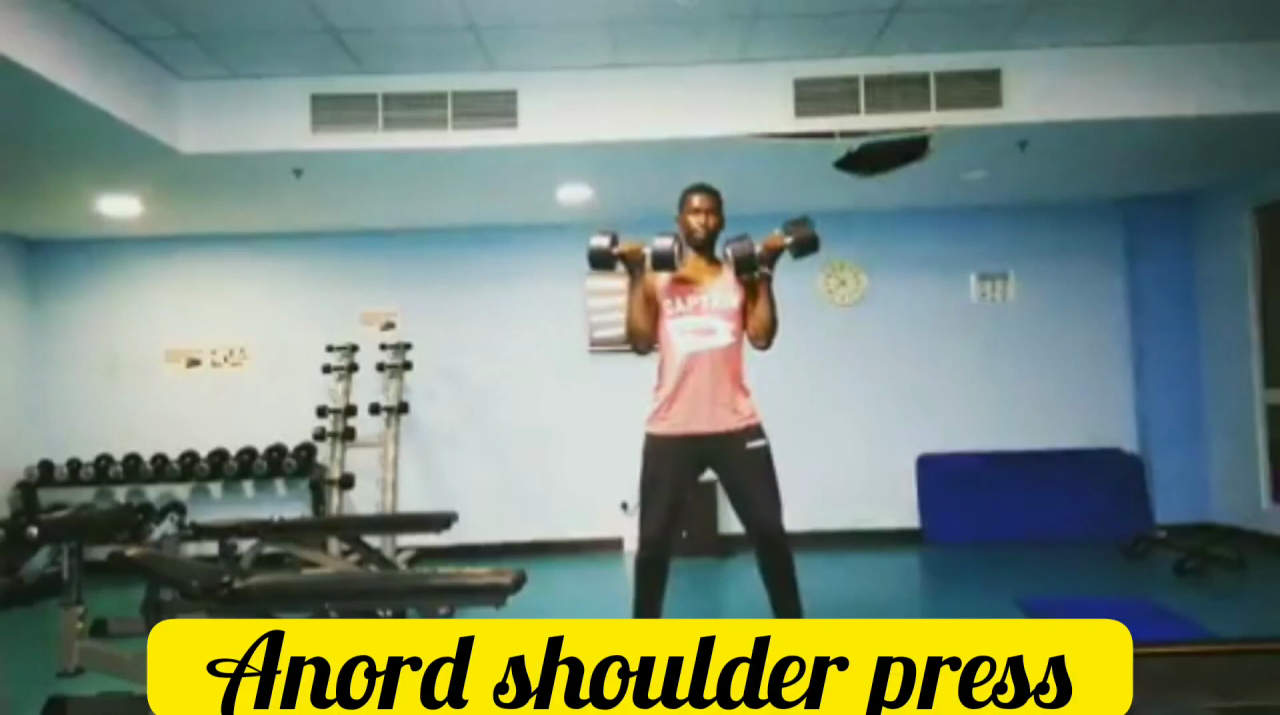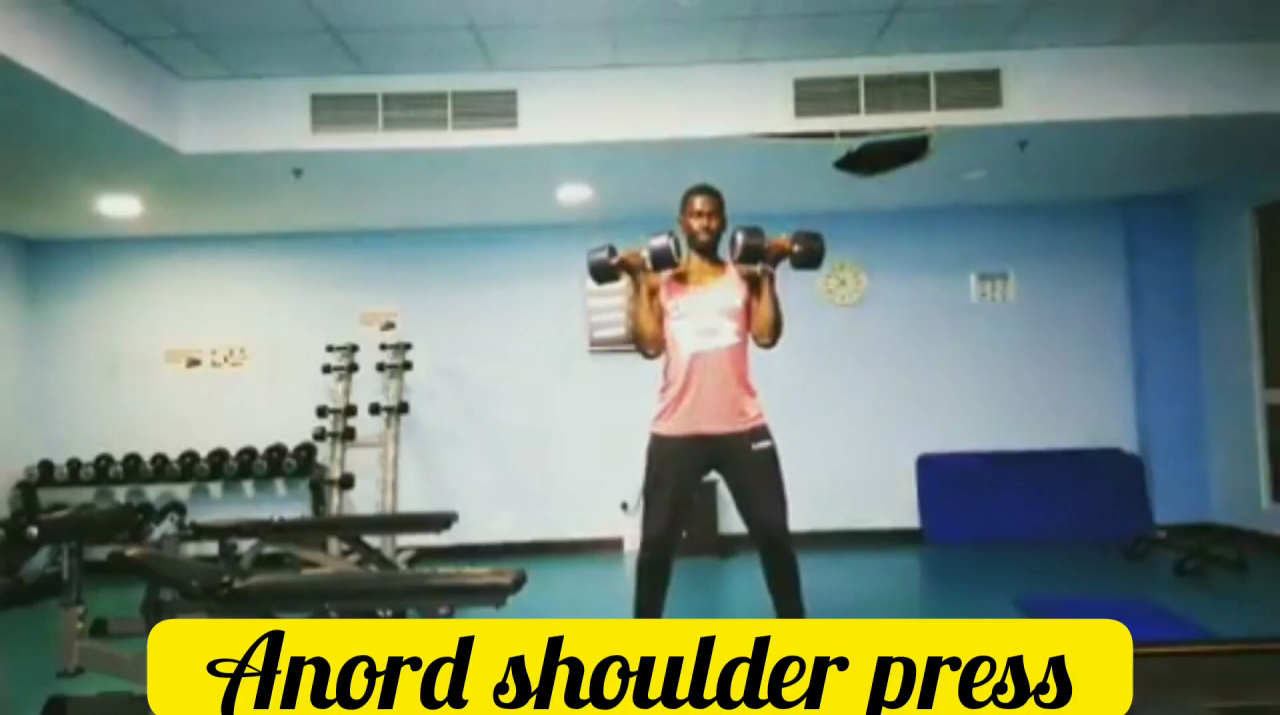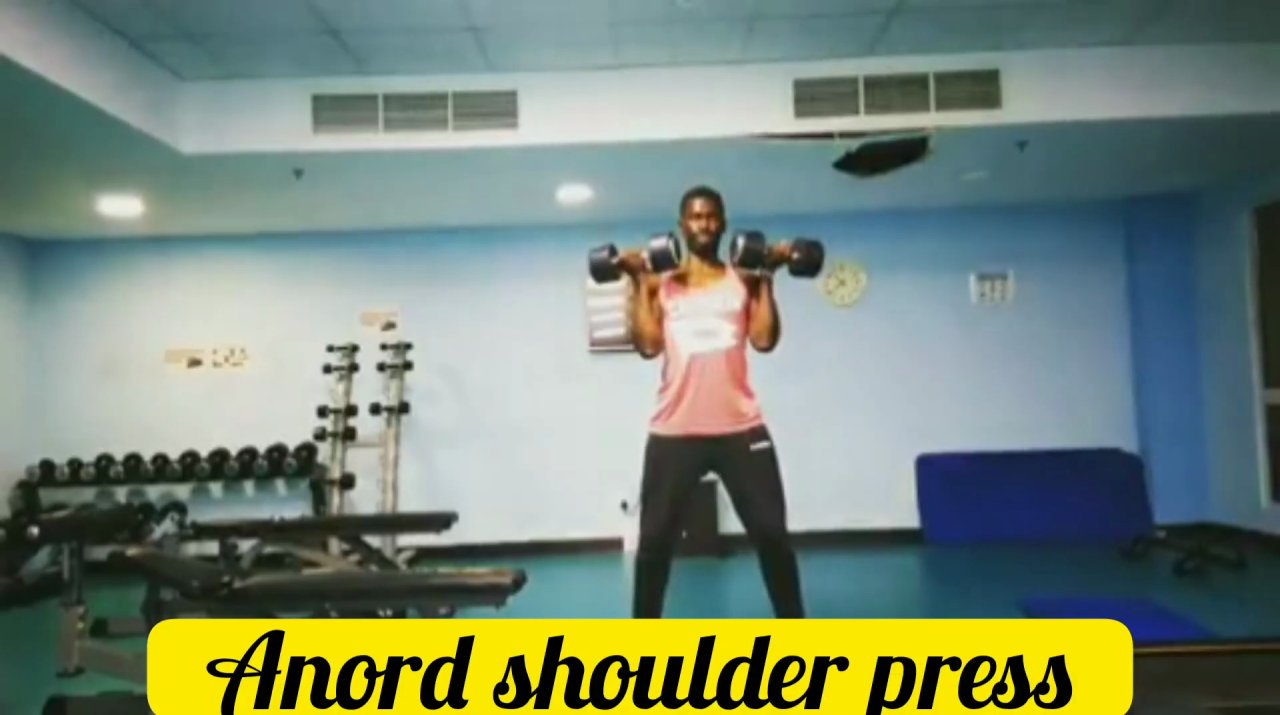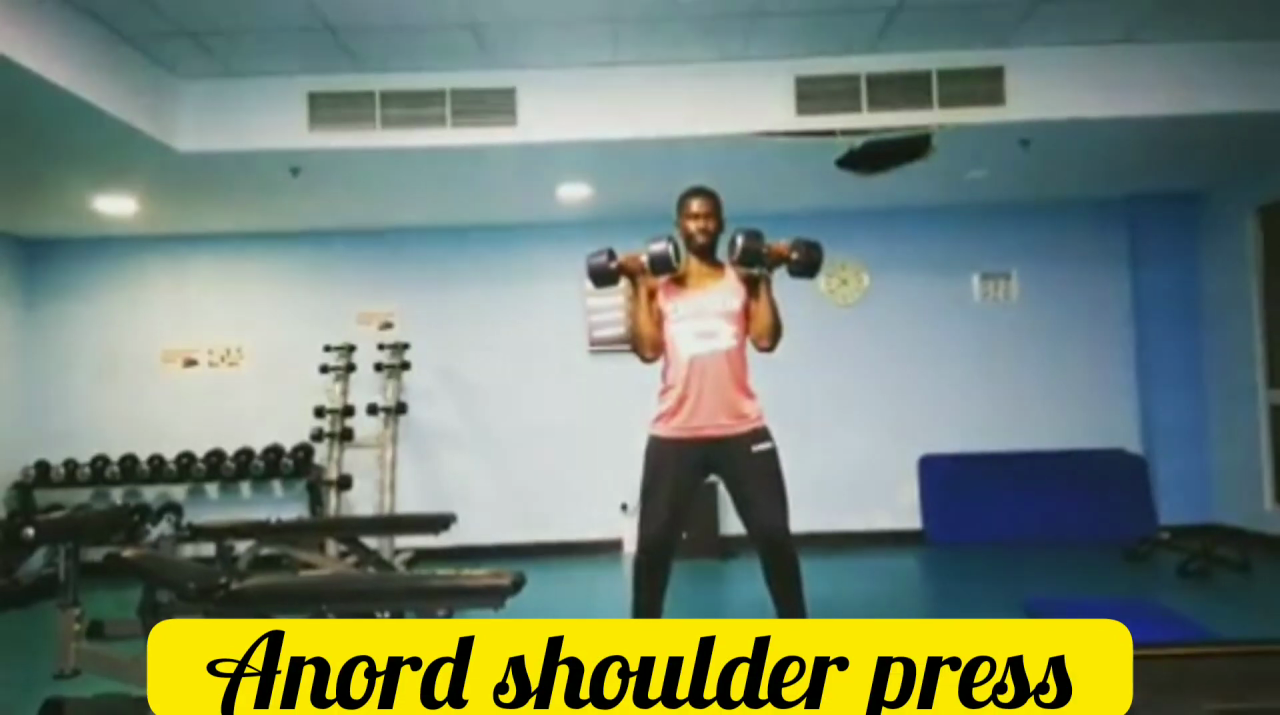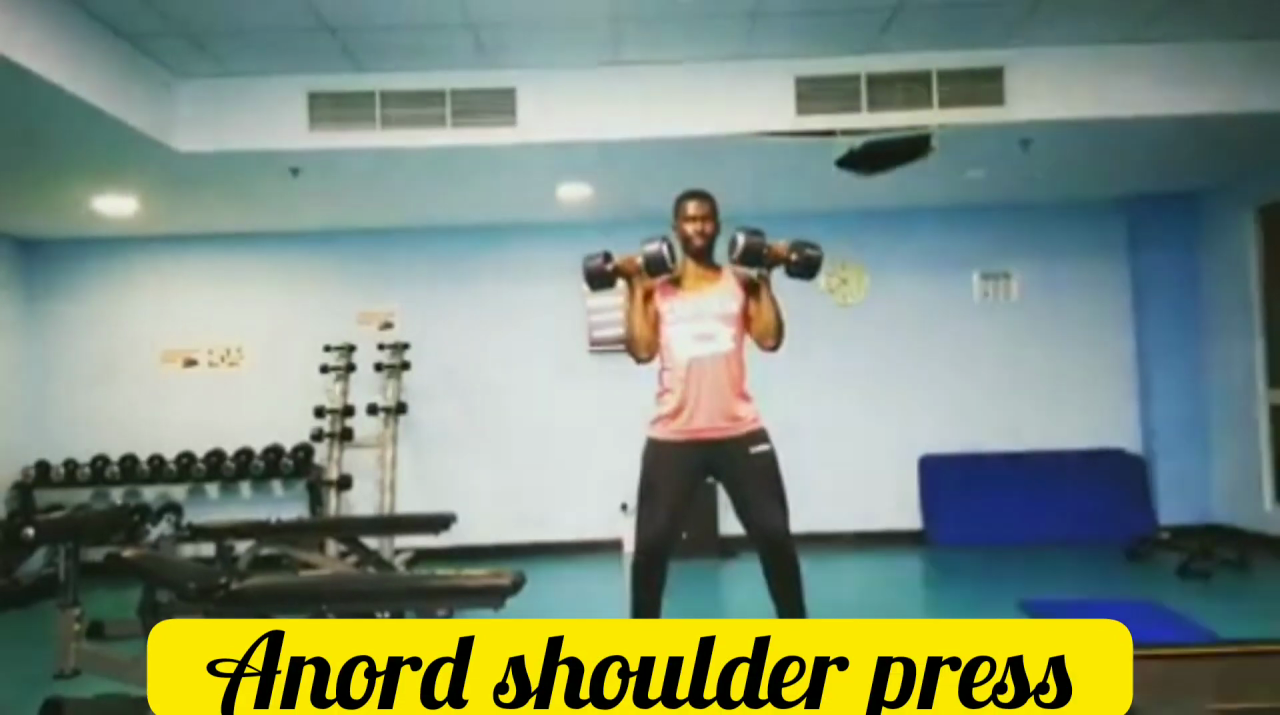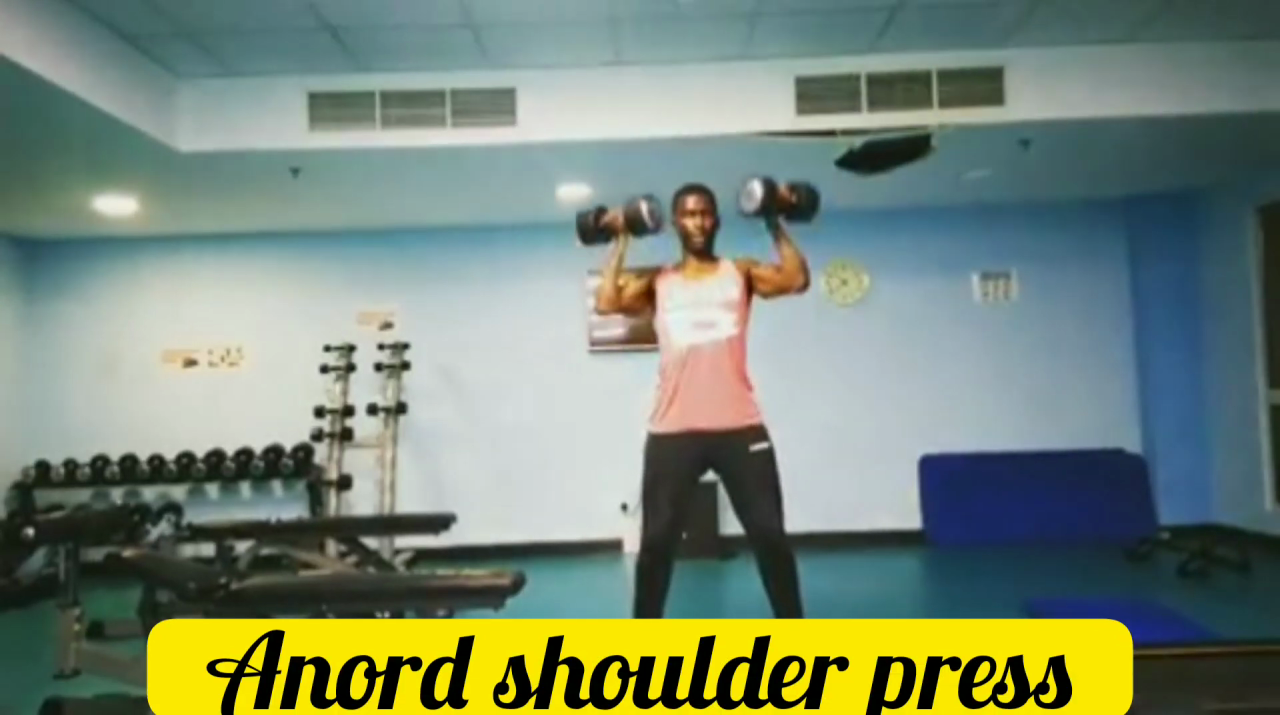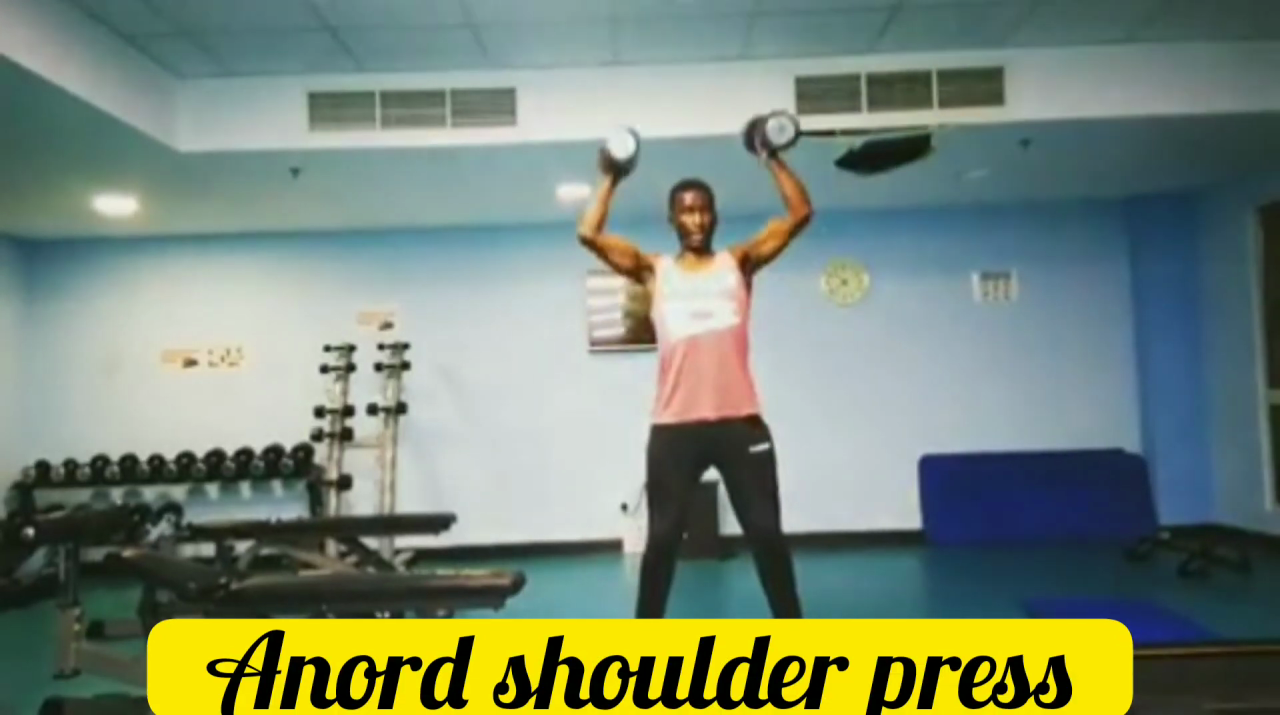
dt=0.3s
person 1, frame 1
left shoulder: (741, 276)
right shoulder: (657, 279)
left elbow: (762, 337)
right elbow: (640, 341)
left wrist: (765, 272)
right wrist: (636, 275)
left hip: (736, 426)
right hip: (671, 429)
left knee: (768, 530)
right knee: (654, 537)
person 1, frame 2
left shoulder: (745, 277)
right shoulder: (660, 282)
left elbow: (767, 335)
right elbow: (649, 345)
left wrist: (768, 272)
right wrist: (638, 281)
left hip: (742, 427)
right hip: (676, 430)
left knee: (773, 531)
right knee: (657, 538)
person 1, frame 3
left shoulder: (744, 280)
right shoulder: (660, 283)
left elbow: (765, 340)
right elbow: (647, 345)
left wrist: (767, 277)
right wrist: (638, 281)
left hip: (740, 427)
right hip: (675, 431)
left knee: (771, 532)
right knee: (655, 538)
person 1, frame 4
left shoulder: (742, 280)
right shoulder: (659, 285)
left elbow: (766, 339)
right elbow: (647, 349)
left wrist: (764, 279)
right wrist: (638, 285)
left hip: (741, 429)
right hip: (675, 433)
left knee: (774, 534)
right knee: (654, 541)
person 1, frame 5
left shoulder: (740, 284)
right shoulder: (657, 290)
left elbow: (770, 339)
right elbow: (641, 350)
left wrist: (765, 279)
right wrist: (633, 287)
left hip: (739, 431)
right hip: (673, 436)
left knee: (774, 535)
right knee: (652, 542)
person 1, frame 6
left shoulder: (740, 272)
right shoulder: (656, 281)
left elbow: (797, 281)
right elbow: (606, 303)
left wrist: (777, 226)
right wrist: (620, 242)
left hip: (739, 426)
right hip: (673, 430)
left knee: (770, 533)
right knee: (657, 539)
person 1, frame 7
left shoulder: (739, 263)
right shoulder: (655, 270)
left elbow: (800, 213)
right elbow: (590, 233)
left wrist: (772, 158)
right wrist: (612, 177)
left hip: (740, 421)
right hip: (674, 425)
left knee: (766, 534)
right knee: (662, 539)
